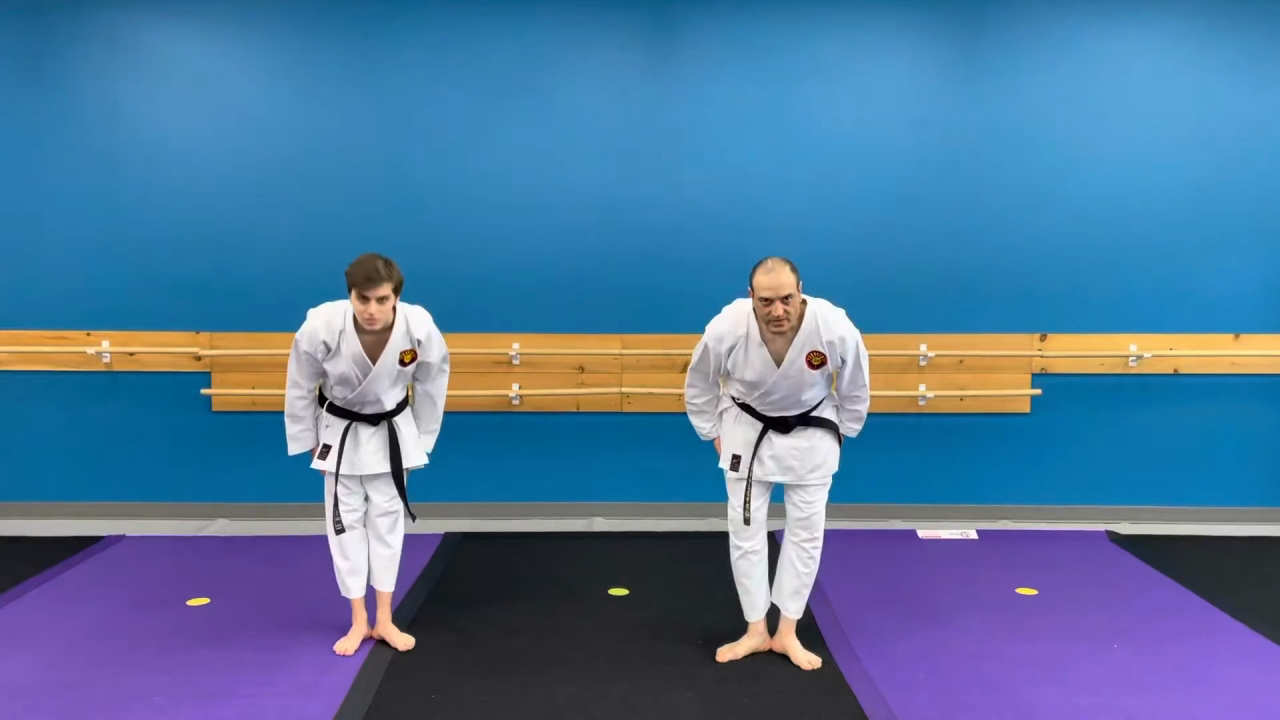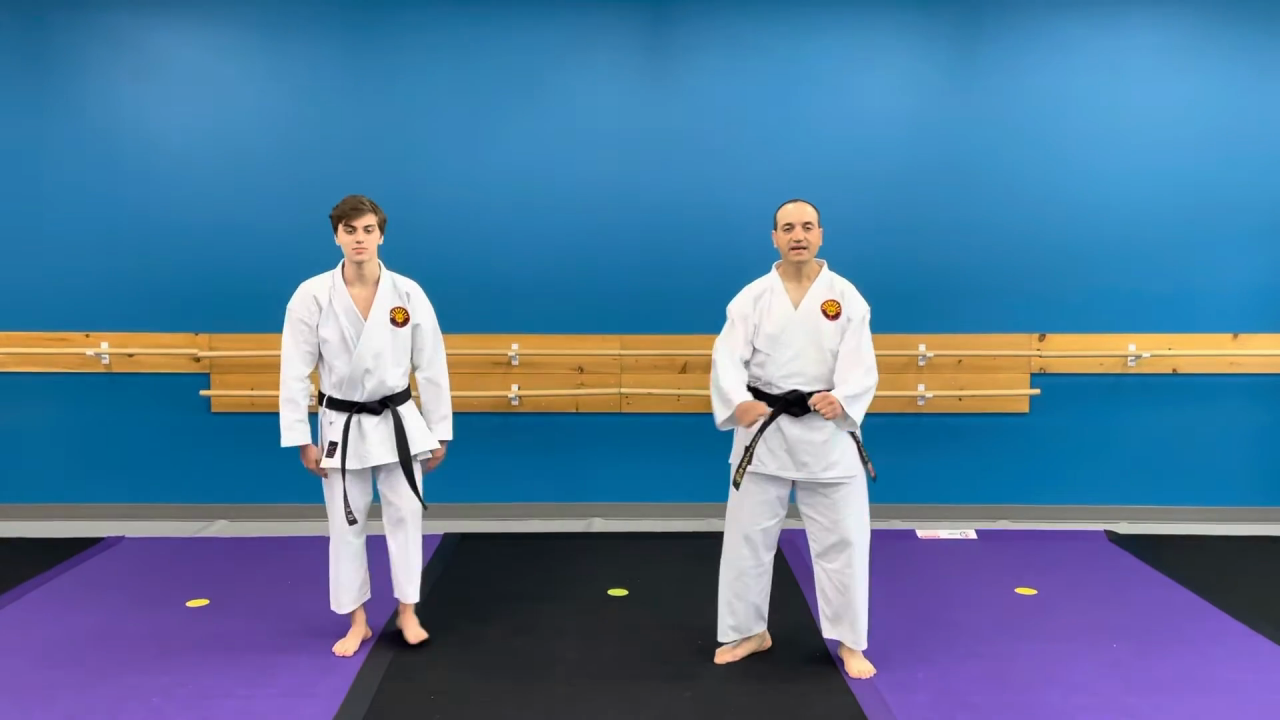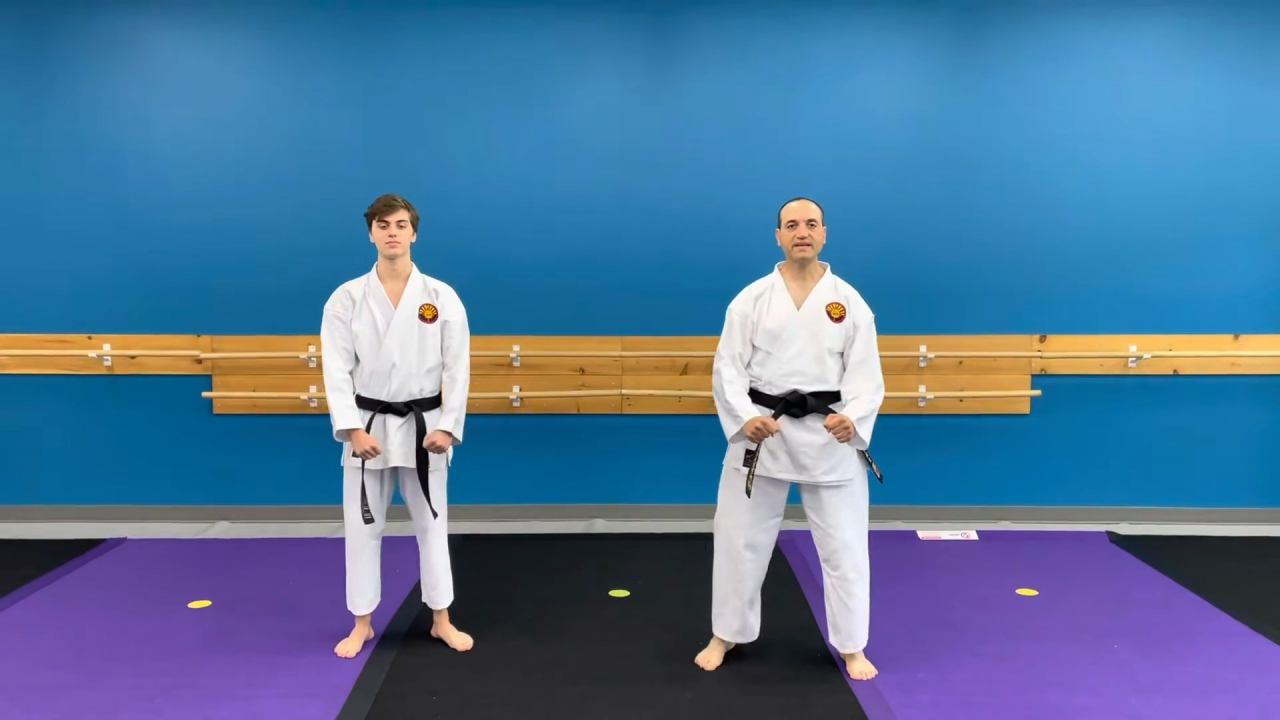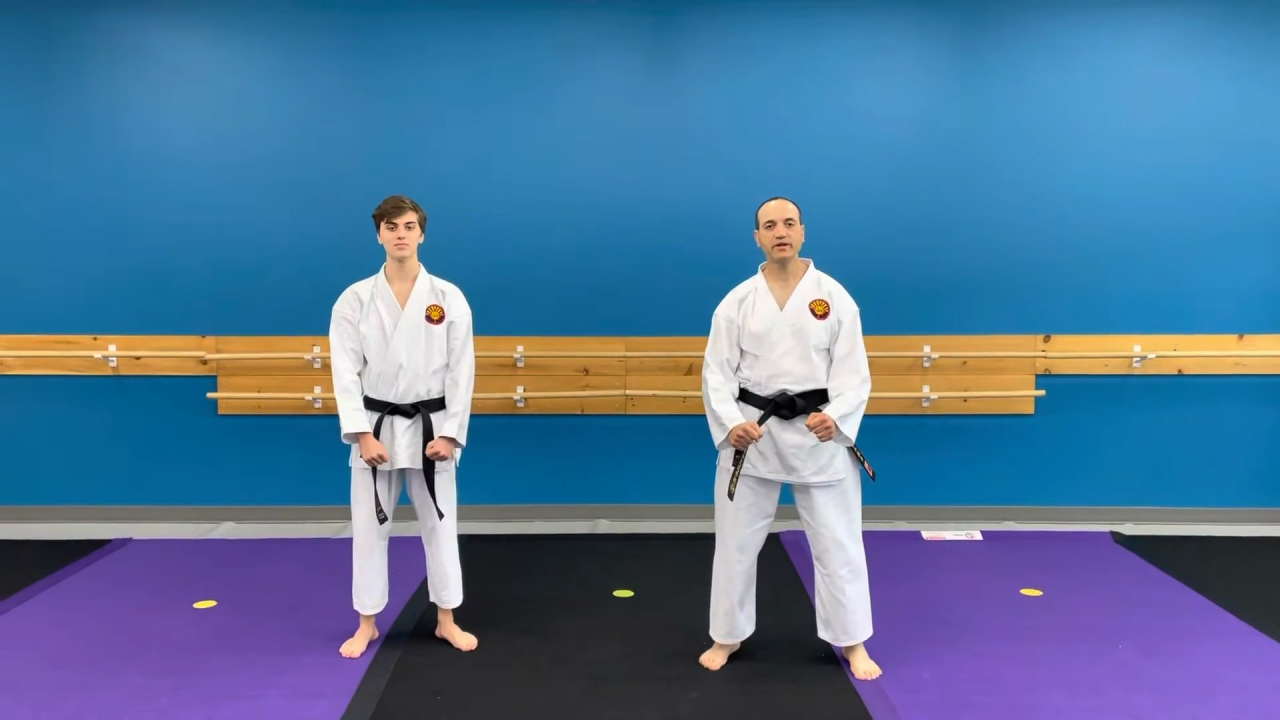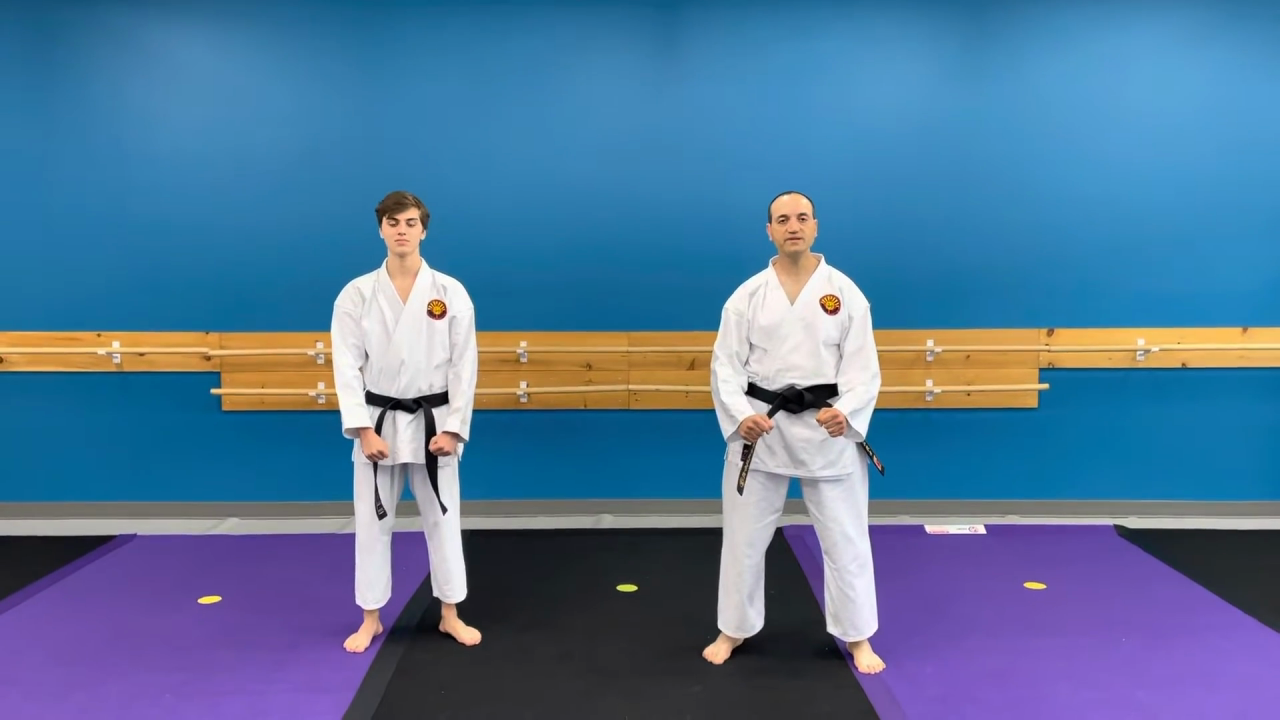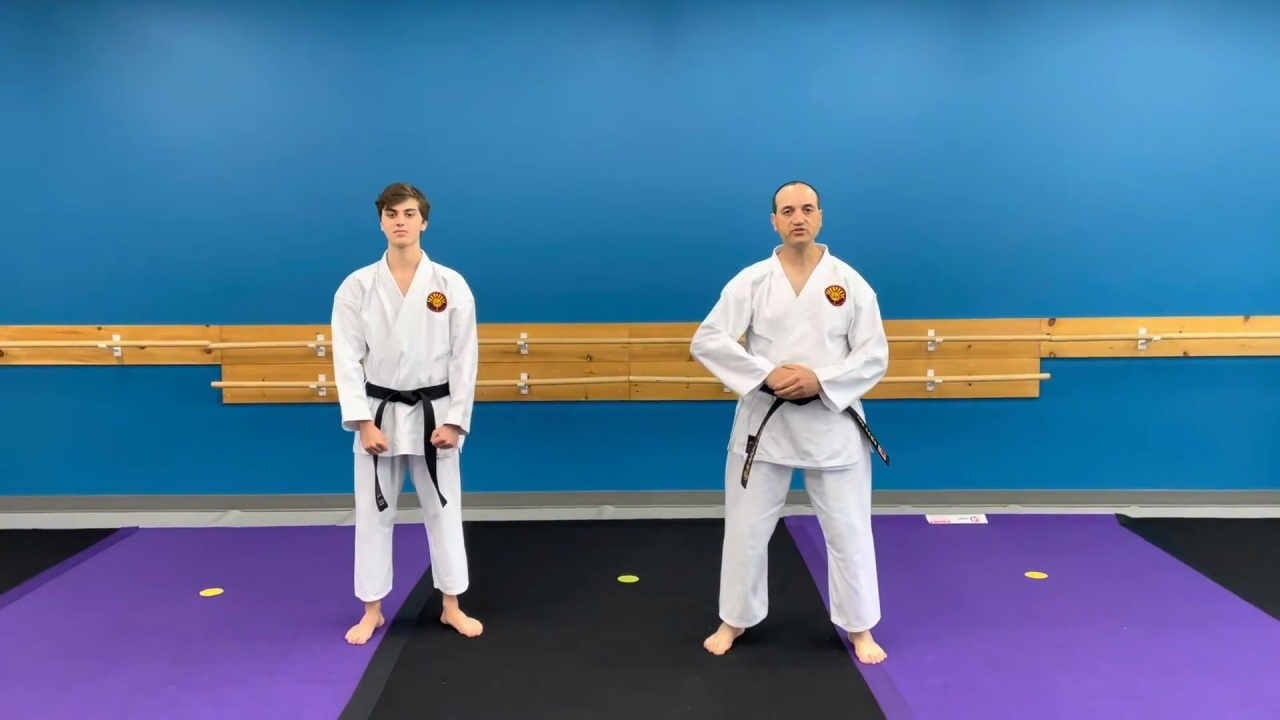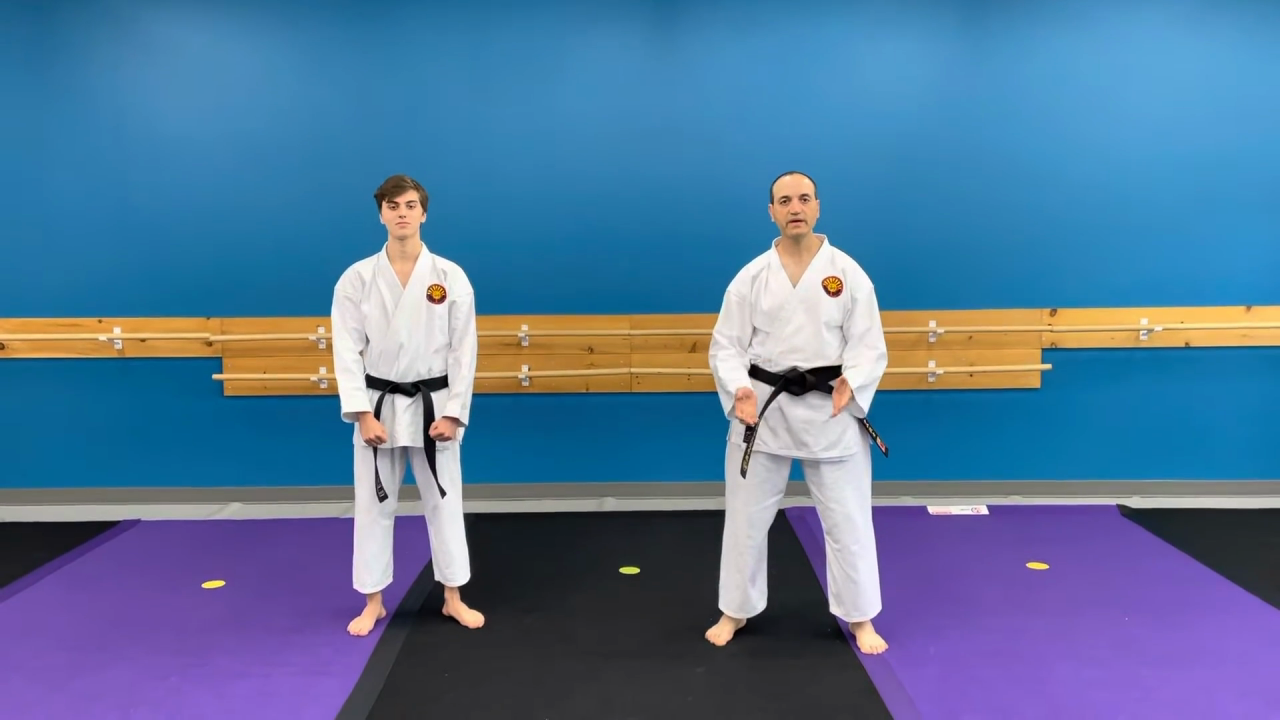
dt=0.7s
person 1, frame 1
left shoulder: (836, 328)
right shoulder: (725, 329)
left elbow: (854, 387)
right elbow: (700, 384)
left wrist: (841, 432)
right wrist: (714, 431)
left hip: (810, 432)
right hip: (748, 429)
left knee: (806, 530)
right knee: (746, 529)
left ankle: (787, 631)
right ankle: (757, 629)
person 1, frame 2
left shoulder: (845, 296)
right shoulder: (752, 298)
left elbow: (860, 365)
right elbow: (728, 357)
left wrist: (842, 399)
right wrist: (739, 400)
left hip: (827, 432)
right hip: (763, 430)
left knee: (843, 540)
right knee: (747, 538)
left ankle: (850, 642)
right ankle: (751, 631)
person 1, frame 3
left shoulder: (849, 301)
right shoulder: (752, 299)
left elbow: (866, 374)
right elbow: (728, 366)
left wrist: (853, 418)
right wrist: (744, 418)
left hip: (829, 435)
right hip: (761, 431)
left knee: (844, 546)
right knee: (740, 539)
left ankle: (851, 645)
right ankle: (726, 634)
person 1, frame 4
left shoulder: (833, 296)
right shoulder: (737, 301)
left elbow: (853, 371)
right elbow: (717, 372)
left wrist: (835, 417)
right wrist: (730, 423)
left hip: (818, 433)
right hip: (752, 433)
left knee: (837, 543)
right knee: (736, 541)
left ankle: (852, 642)
right ankle: (728, 636)
person 1, frame 5
left shoulder: (844, 291)
right shoulder: (748, 295)
left elbow: (863, 367)
right elbow: (726, 364)
left wrist: (847, 412)
right wrist: (740, 415)
left hip: (830, 428)
right hip: (760, 427)
left knee: (845, 539)
right knee: (745, 536)
left ankle: (857, 637)
right ankle: (733, 629)
person 1, frame 6
left shoulder: (850, 282)
right shoulder: (750, 281)
left elbow: (874, 356)
right elbow: (706, 340)
left wrist: (820, 380)
right wrist: (765, 373)
left hip: (831, 419)
right hip: (764, 417)
left knee: (848, 530)
right knee: (746, 527)
left ankle: (859, 628)
right ankle: (735, 619)
person 1, frame 7
left shoulder: (847, 272)
right shoulder: (751, 276)
left elbow: (870, 346)
right elbow: (726, 344)
left wrist: (853, 384)
right wrist: (738, 390)
left hip: (831, 410)
right hip: (763, 409)
left knee: (847, 520)
right knee: (746, 517)
left ankle: (860, 618)
right ankle: (735, 610)
person 2, frame 1
left shoulder: (421, 328)
right shoulder: (320, 327)
left elbow: (432, 384)
right elbow: (300, 389)
left wrist: (422, 439)
right wrist: (309, 440)
left hip: (390, 429)
right hip: (340, 429)
left knee: (387, 518)
right knee: (345, 518)
left ankle: (383, 618)
right ankle: (359, 620)
person 2, frame 2
left shoulder: (408, 293)
right shoulder: (311, 296)
left elbow: (431, 366)
right elbow: (295, 371)
left wrist: (438, 432)
right wrist: (304, 439)
left hip: (396, 422)
right hip: (342, 425)
left knee: (405, 516)
right knee: (346, 524)
left ankle: (407, 611)
right ankle: (358, 622)
person 2, frame 3
left shoulder: (441, 297)
right shoulder: (346, 298)
left elbow: (456, 367)
right elbow: (336, 369)
left wrist: (448, 426)
right wrist: (353, 429)
left hip: (423, 425)
right hip: (369, 426)
left knee: (431, 523)
right knee: (362, 525)
left ankle: (441, 620)
right ankle: (362, 623)
person 2, frame 4
left shoulder: (448, 297)
right shoulder: (355, 299)
left elbow: (460, 370)
right elbow: (345, 371)
left wrist: (449, 433)
right wrist: (362, 434)
left hip: (431, 426)
right hip: (376, 428)
left knee: (439, 524)
right knee: (369, 526)
left ankle: (446, 620)
right ankle: (367, 623)
person 2, frame 5
left shoulder: (450, 292)
right shoulder: (356, 294)
left elbow: (463, 365)
right elbow: (347, 366)
left wrist: (452, 428)
right wrist: (364, 429)
left hip: (433, 421)
right hip: (378, 422)
left knee: (442, 518)
right knee: (372, 521)
left ankle: (450, 614)
right ankle: (371, 618)
person 2, frame 6
left shoulder: (450, 284)
right shoulder: (357, 286)
left elbow: (464, 357)
right elbow: (347, 358)
left wrist: (454, 421)
right wrist: (363, 422)
left hip: (434, 413)
right hip: (379, 414)
left knee: (443, 509)
right knee: (373, 512)
left ankle: (451, 606)
right ankle: (372, 610)
person 2, frame 7
left shoulder: (450, 276)
right shoulder: (356, 278)
left elbow: (463, 349)
right elbow: (348, 350)
left wrist: (453, 413)
right wrist: (363, 414)
left hip: (434, 405)
right hip: (379, 405)
left knee: (444, 501)
right knee: (373, 504)
left ankle: (453, 598)
right ankle: (373, 602)
